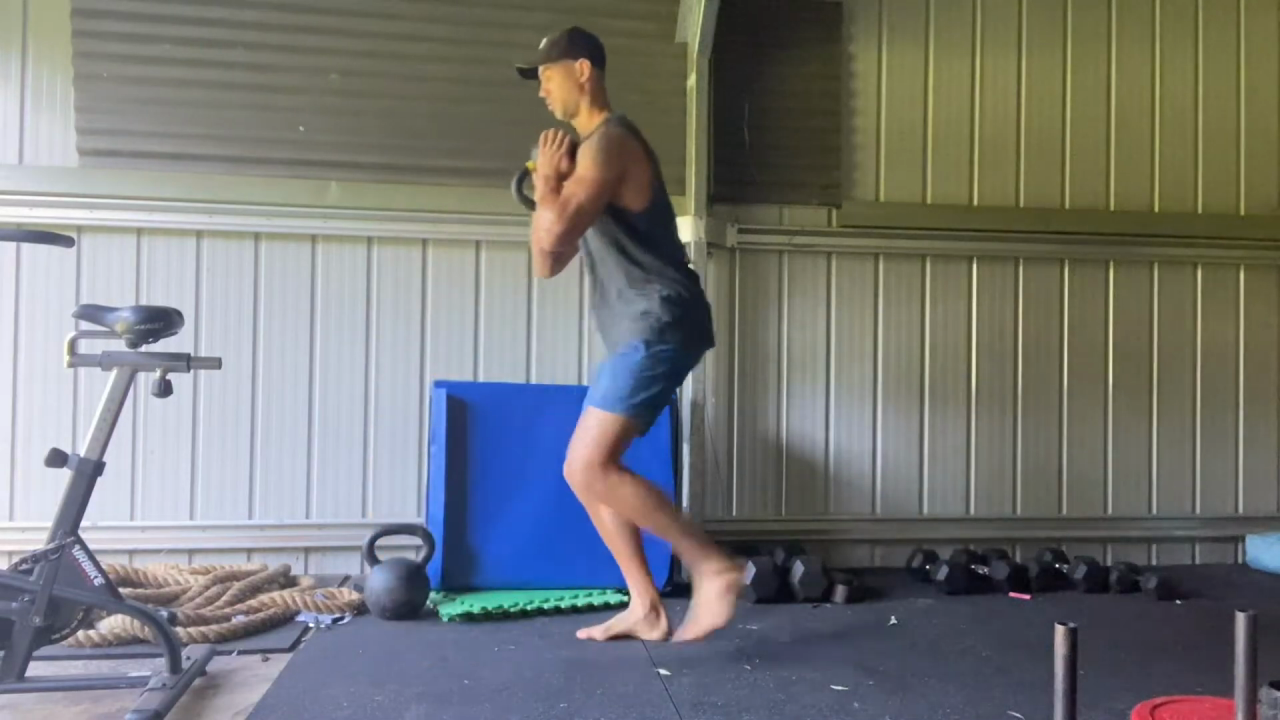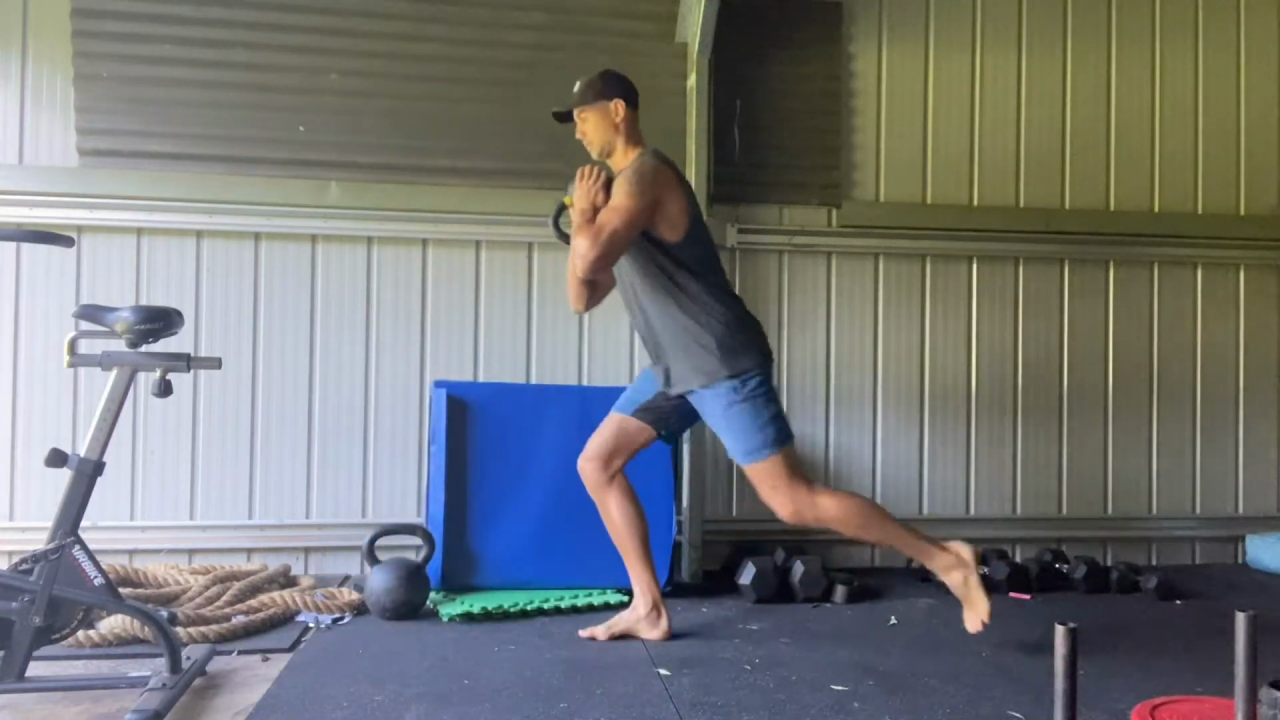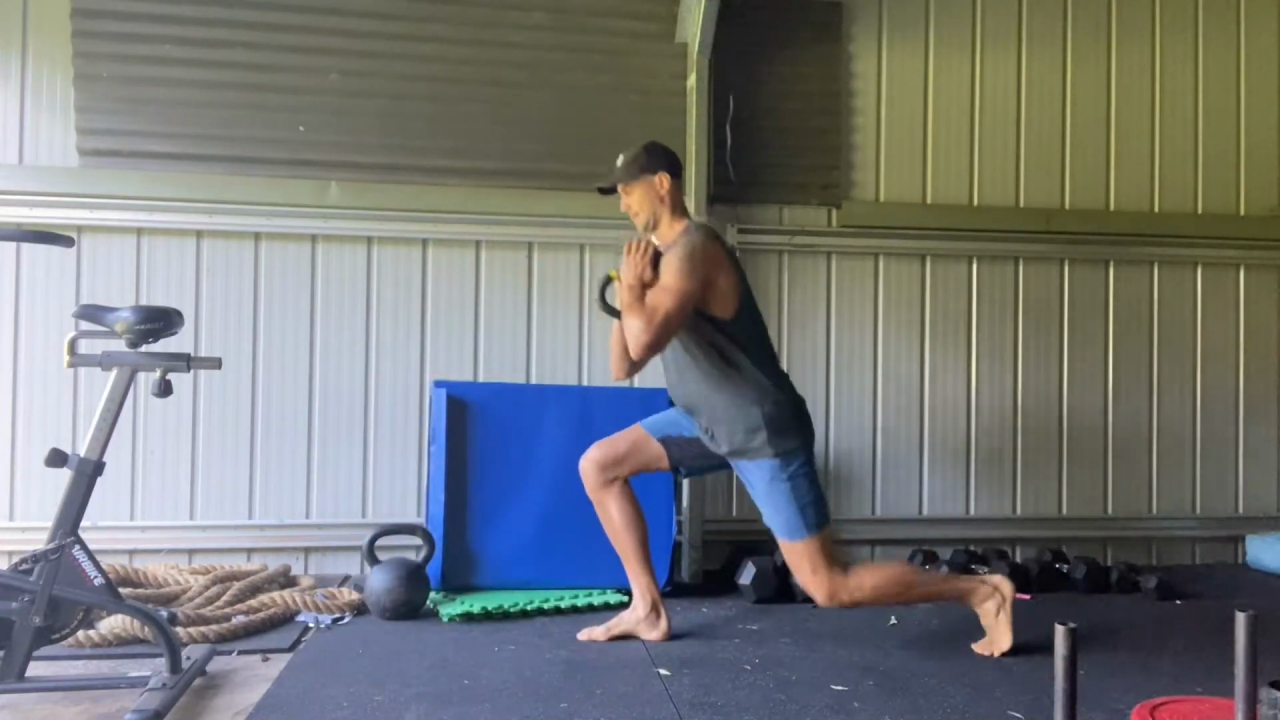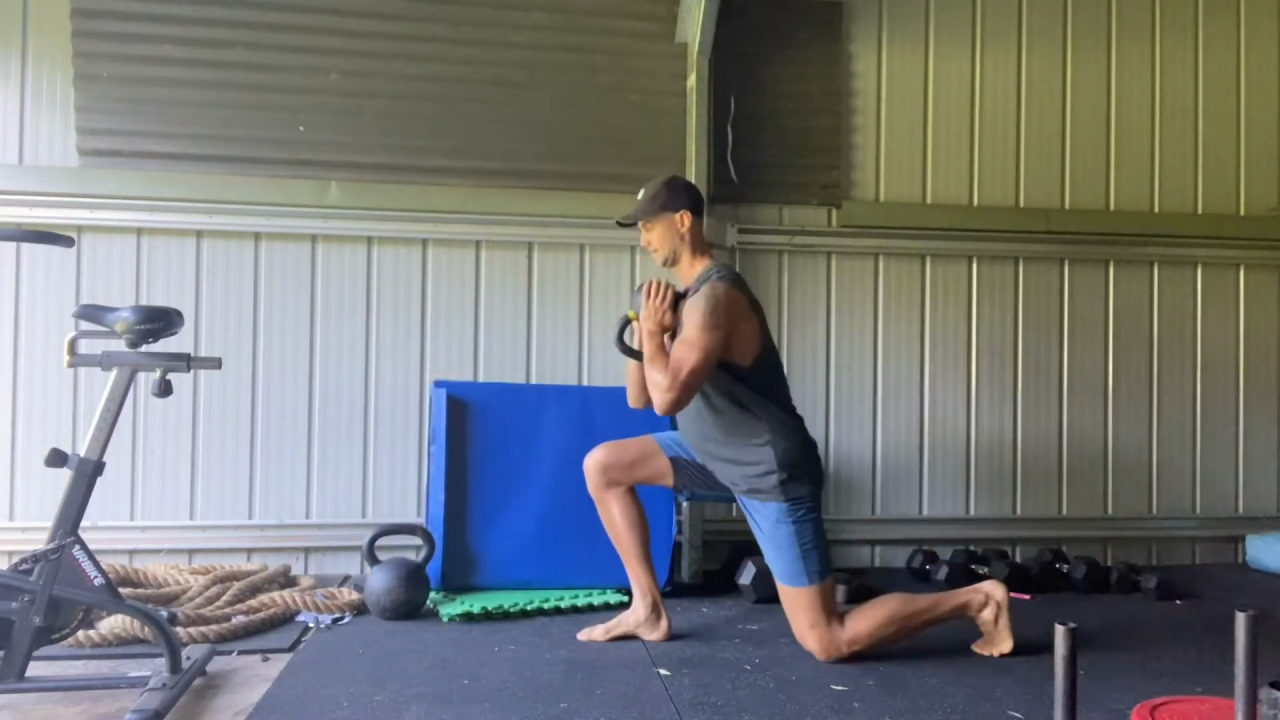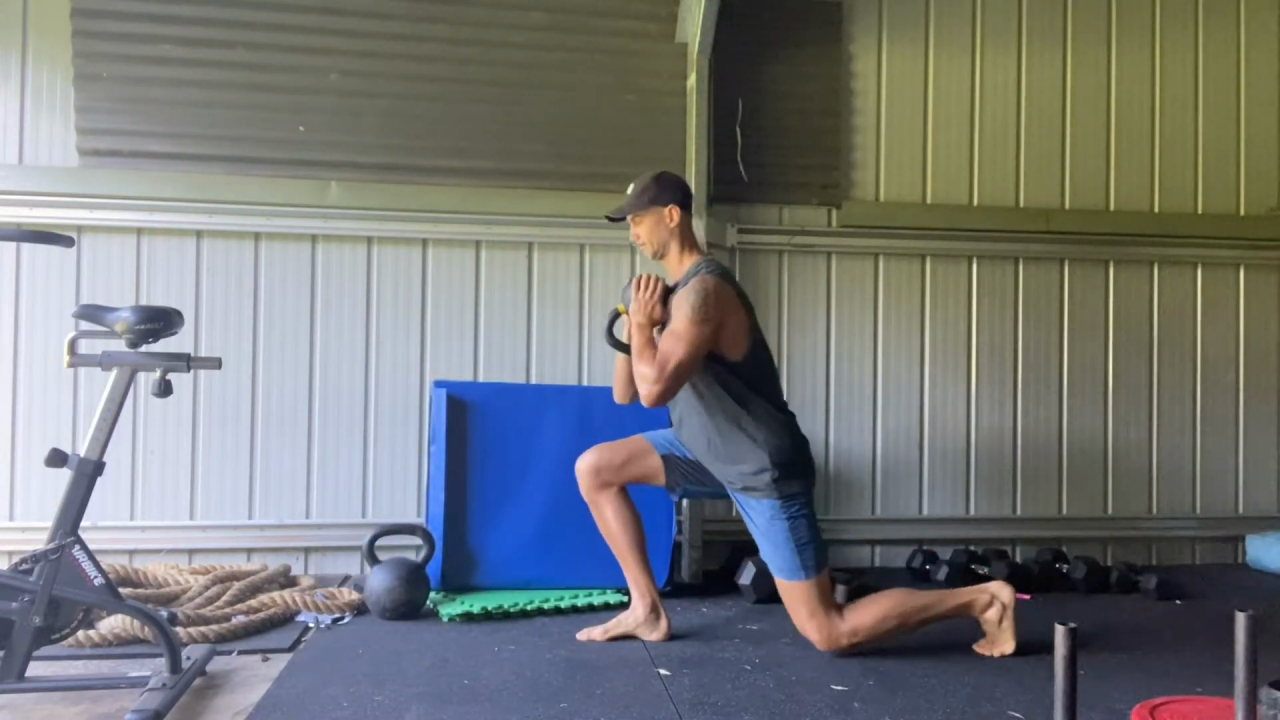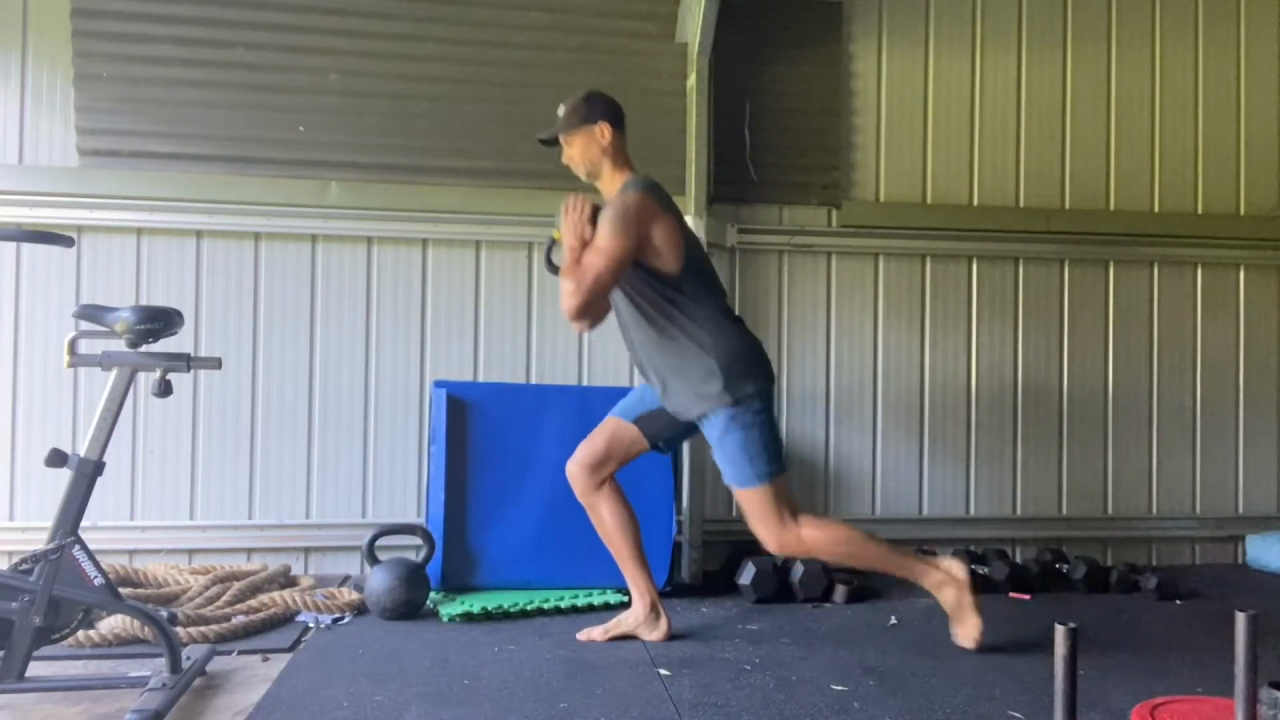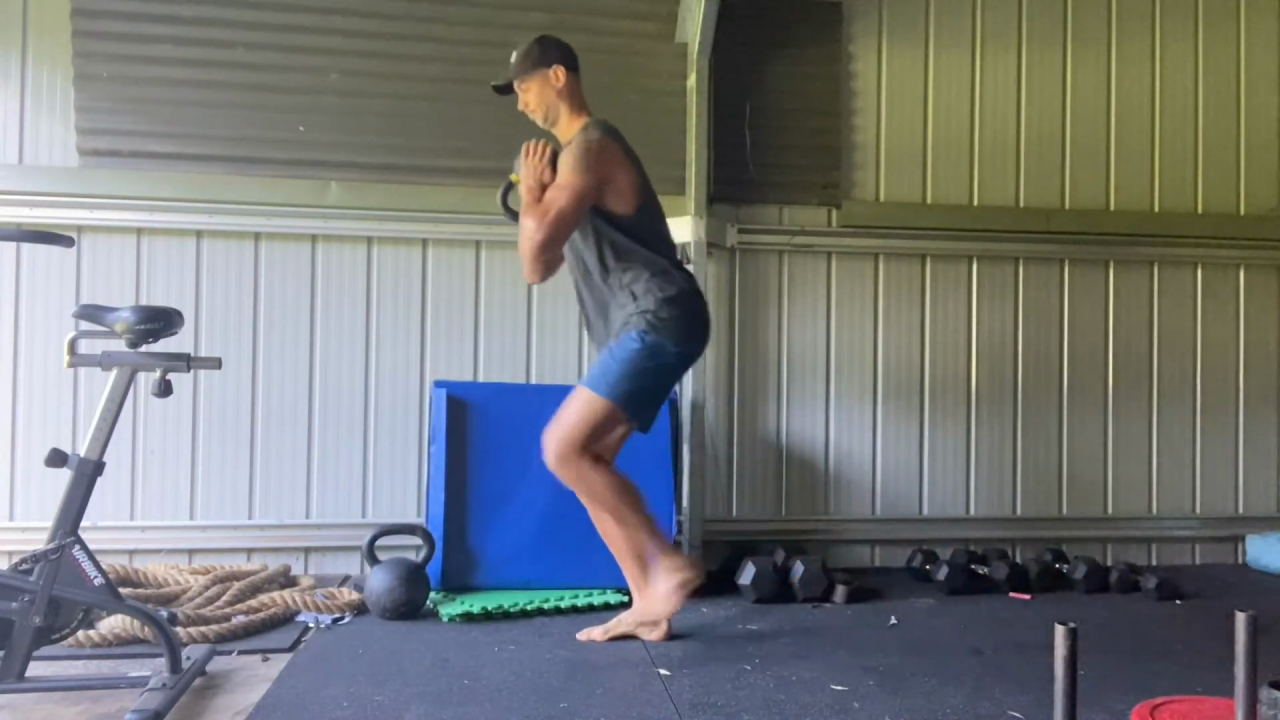
dt=0.3s
person 1, frame 1
left shoulder: (610, 141)
right shoulder: (585, 148)
left elbow: (554, 235)
right elbow: (547, 262)
left wrist: (550, 181)
right wrist: (547, 185)
left hip: (661, 325)
right hip: (639, 331)
left knee: (586, 469)
right knee: (590, 468)
left ankle: (711, 567)
right ankle: (646, 607)
person 1, frame 2
left shoulder: (644, 176)
right shoulder: (621, 187)
left elbow: (589, 260)
right elbow: (583, 296)
left wrist: (583, 218)
right wrist: (583, 220)
left hip: (723, 360)
right hip: (680, 363)
left knee: (792, 501)
right knee: (595, 463)
left ankle: (941, 558)
right ankle: (647, 608)
person 1, frame 3
left shoulder: (692, 250)
right shoulder: (666, 261)
left elbow: (643, 344)
right elbow: (621, 365)
left wrist: (631, 290)
right wrist: (627, 297)
left hip: (763, 430)
right hip: (715, 422)
left knee: (828, 584)
right knee: (598, 467)
left ankle: (984, 592)
right ankle: (647, 609)
person 1, frame 4
left shoulder: (715, 295)
right shoulder: (691, 297)
left elbow: (667, 398)
right elbow: (640, 399)
left wrist: (652, 332)
right wrist: (645, 337)
left hip: (772, 474)
right hip: (729, 459)
left knee: (828, 643)
right knee: (601, 467)
left ankle: (978, 599)
right ankle: (647, 610)
person 1, frame 5
left shoulder: (703, 291)
right shoulder: (679, 290)
left elbow: (655, 390)
right elbow: (627, 393)
left wrist: (642, 325)
right wrist: (638, 332)
left hip: (764, 470)
right hip: (718, 452)
left knee: (830, 634)
right knee: (593, 469)
left ankle: (987, 600)
right ankle: (647, 610)
person 1, frame 6
left shoulder: (630, 204)
right shoulder: (622, 210)
left elbow: (574, 305)
right elbow: (587, 316)
left wrist: (573, 247)
right wrist: (577, 251)
left hip: (724, 379)
right hip: (679, 382)
left knee: (781, 533)
right knee: (585, 468)
left ankle: (939, 575)
right ankle: (646, 608)
person 1, frame 7
left shoulder: (589, 147)
right shoulder: (569, 156)
left elbow: (539, 242)
right elbow: (537, 268)
left wrist: (534, 190)
right wrist: (534, 198)
left hip: (661, 321)
right hip: (643, 330)
left knee: (564, 449)
right knee: (585, 461)
left ankle: (669, 562)
right ankle: (648, 606)
